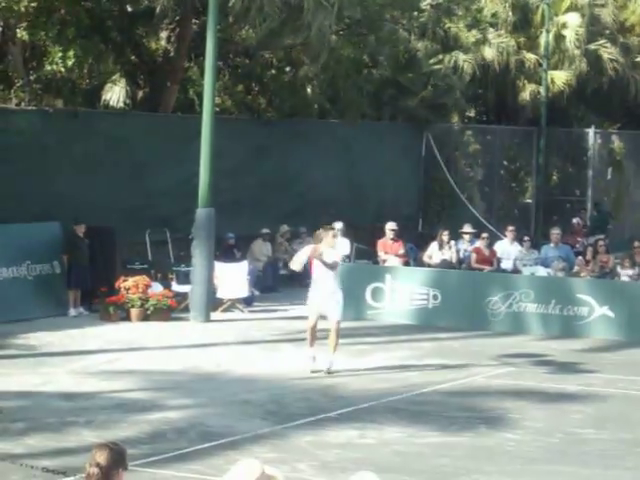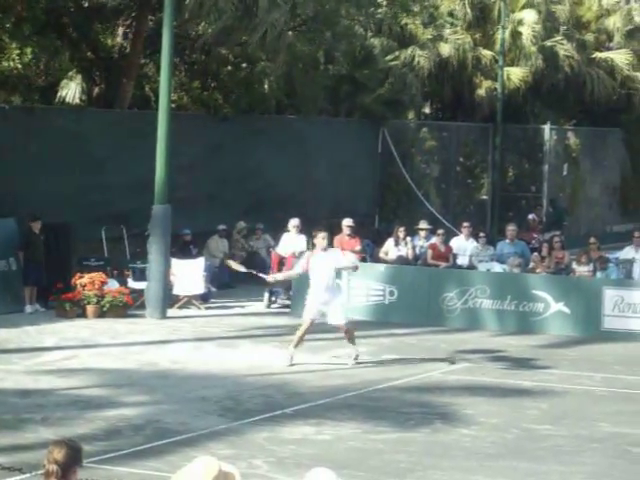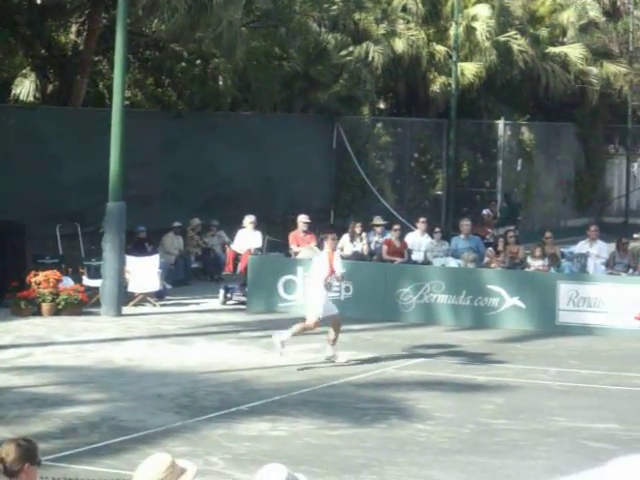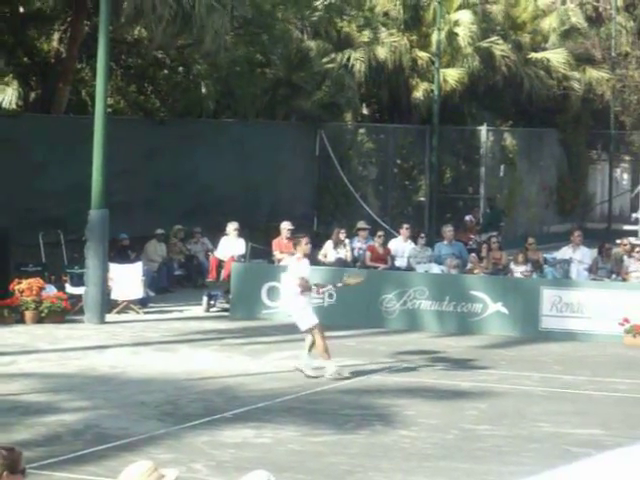
dt=0.5s
person 1, frame 1
left shoulder: (336, 251)
right shoulder: (311, 249)
left elbow: (333, 266)
right elbow: (294, 263)
left wrist: (319, 258)
right wrist: (296, 265)
left hip: (334, 294)
right hip: (317, 293)
left knee: (335, 328)
right knee: (311, 325)
left ankle: (330, 361)
right ankle: (312, 355)
person 1, frame 2
left shoulder: (335, 253)
right shoulder: (308, 257)
left elbow: (354, 265)
right elbow: (294, 273)
right wrist: (277, 277)
left hip: (333, 297)
right hip: (316, 297)
left knee: (345, 328)
right knee: (305, 327)
left ankle: (354, 350)
right ankle: (291, 352)
person 1, frame 3
left shoulder: (318, 256)
right shoulder: (334, 254)
right elbow: (340, 277)
right wrist: (336, 278)
left hip: (319, 293)
right hip: (317, 293)
left knee: (337, 321)
right knee: (311, 324)
left ankle: (331, 353)
right ankle: (283, 336)
person 1, frame 4
left shoulder: (292, 261)
right shoulder: (303, 261)
right elbow: (301, 281)
left wrist: (317, 286)
right wrist: (313, 287)
left hip: (291, 302)
right hip: (298, 302)
left knee: (311, 332)
right knee: (319, 334)
left ankle: (304, 363)
right ankle: (330, 368)
